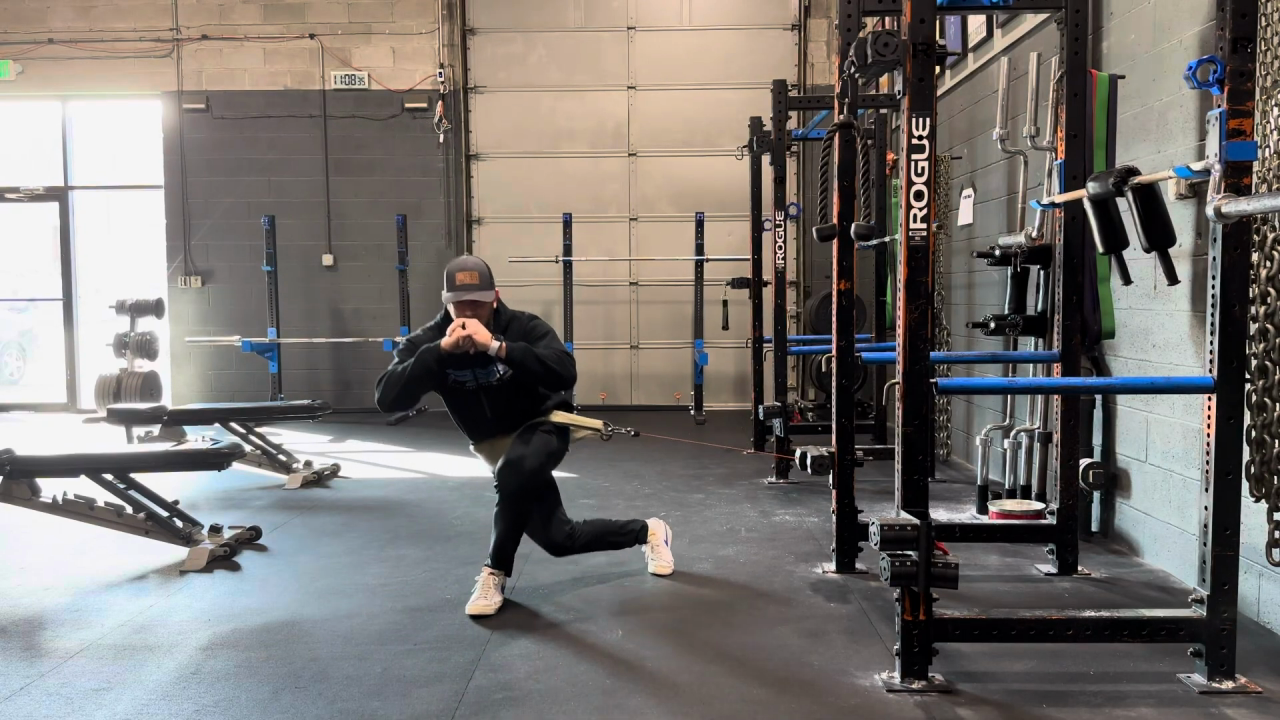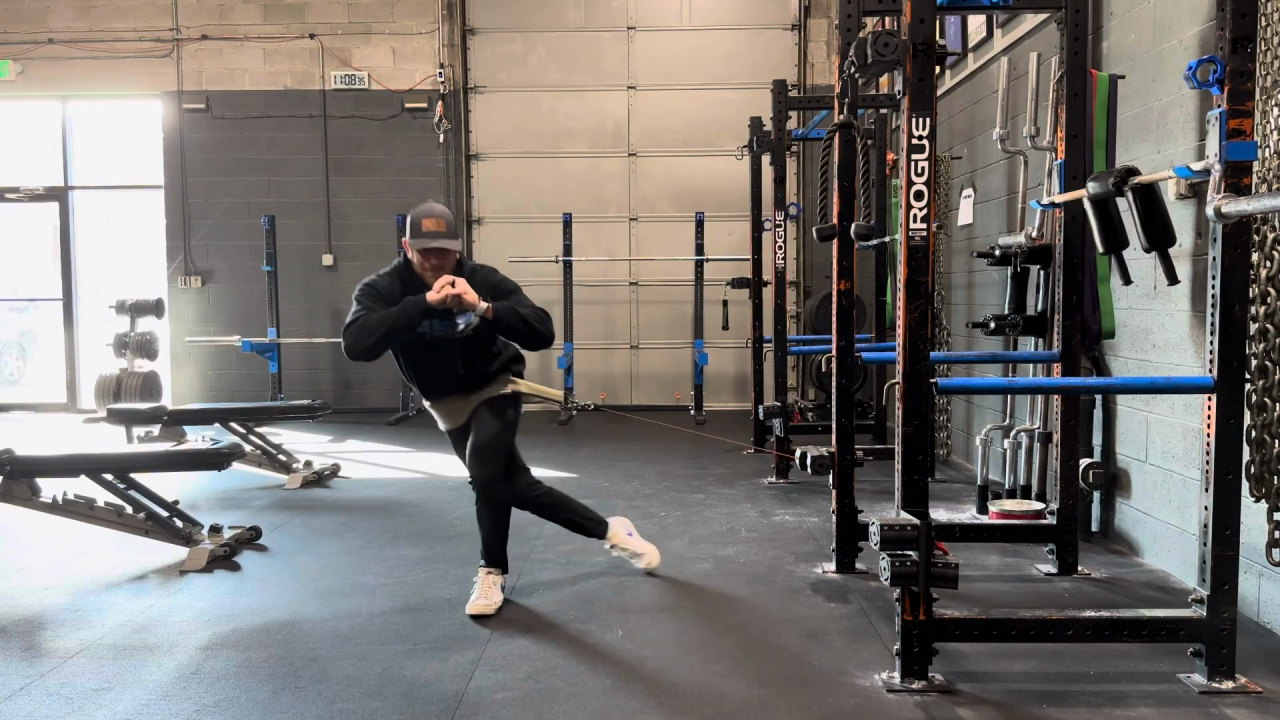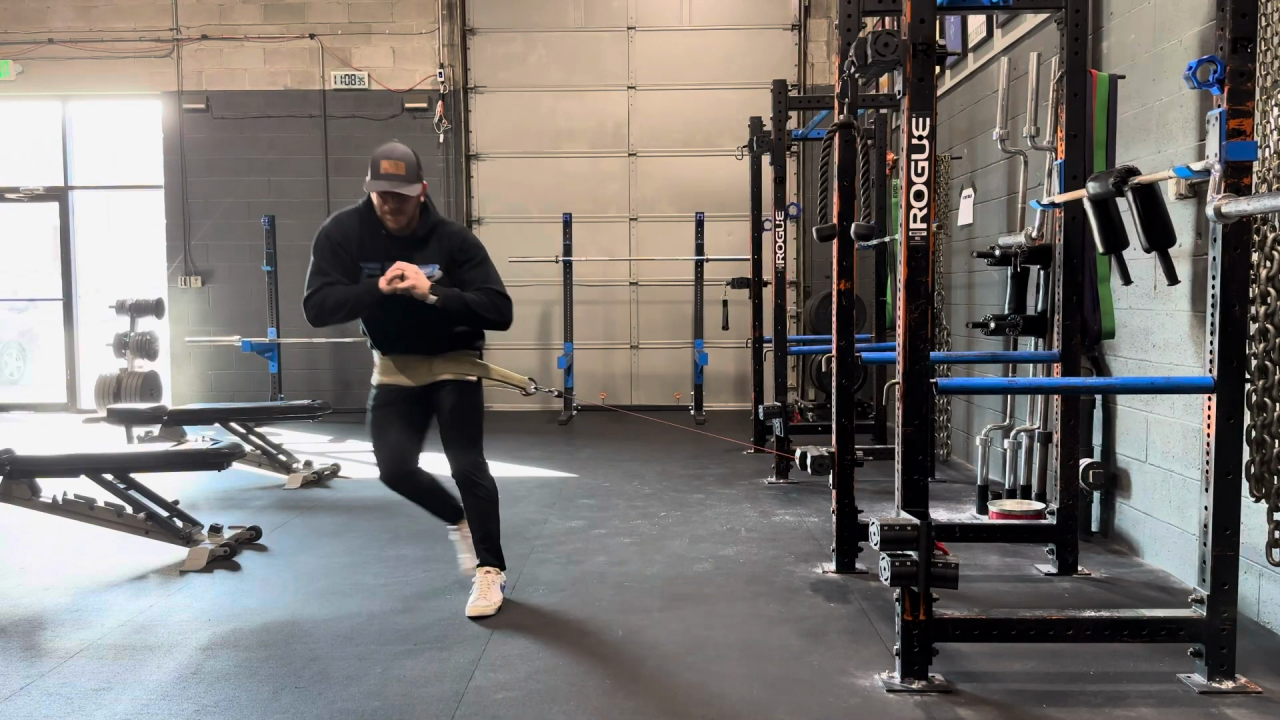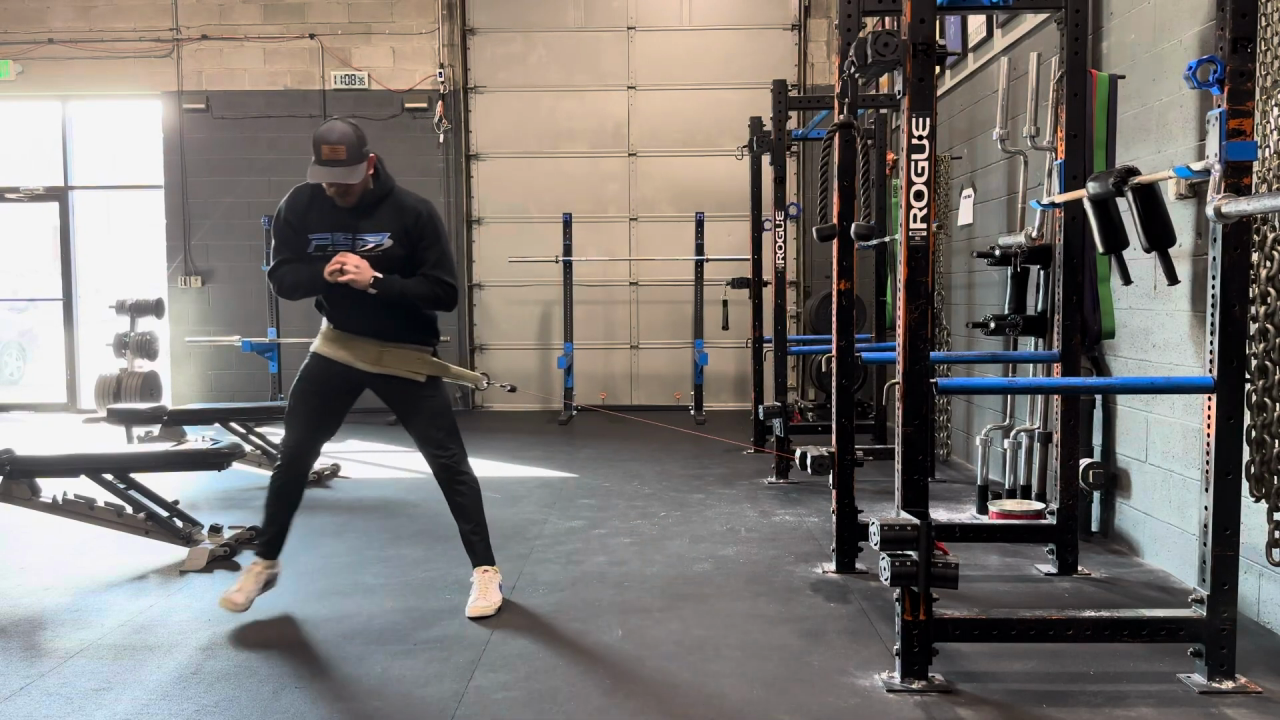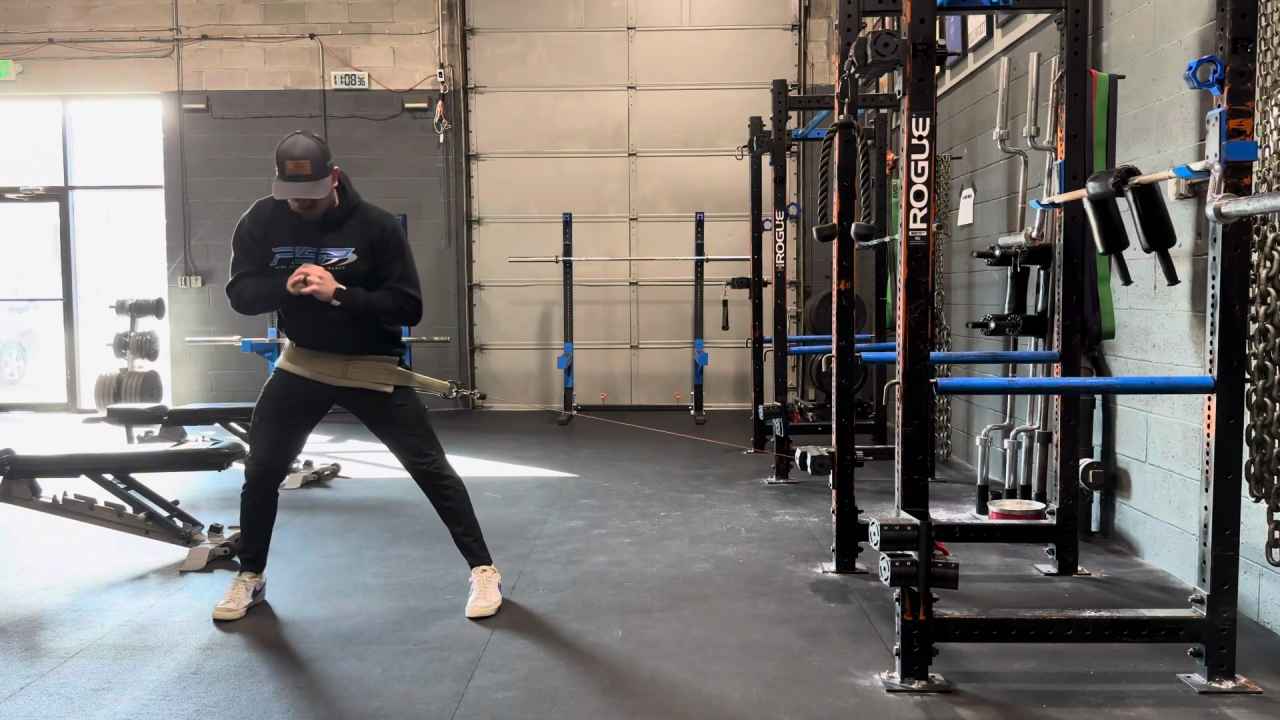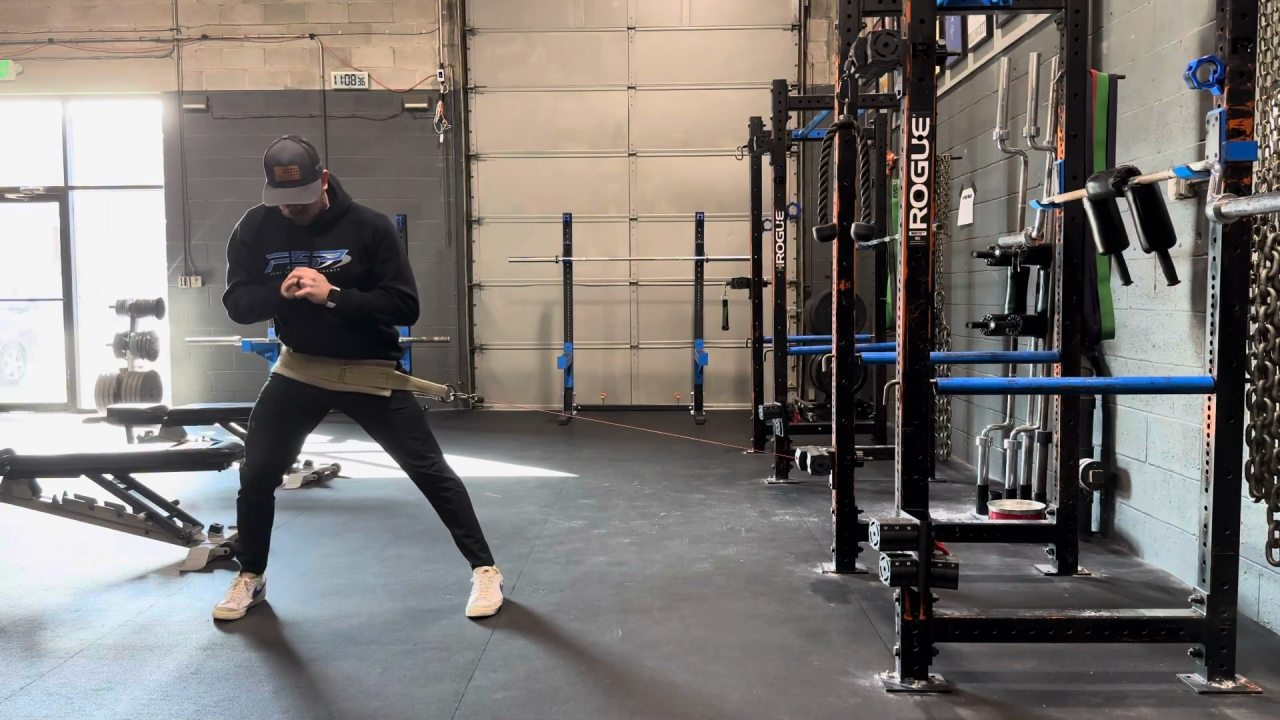
dt=0.2s
person 1, frame 1
left shoulder: (521, 326)
right shoulder: (425, 343)
left elbow: (564, 375)
right elbow: (387, 398)
left wrist: (497, 347)
right wrist: (440, 350)
left hip: (540, 427)
right hip: (495, 446)
left knee: (514, 475)
right knee: (558, 539)
left ankle: (495, 575)
right ankle: (647, 532)
person 1, frame 2
left shoulder: (485, 280)
right shoulder: (382, 288)
left elbow: (543, 333)
right elbow: (357, 344)
left wrist: (482, 307)
right wrist: (424, 303)
left hip: (495, 390)
right hip: (449, 407)
left knee: (488, 471)
right knee: (517, 488)
left ankle: (493, 572)
right ankle: (610, 530)
person 1, frame 3
left shoulder: (453, 239)
right shoulder: (342, 233)
left elbow: (498, 312)
right elbow: (317, 307)
left wrist: (431, 293)
right wrist: (376, 289)
left hip: (451, 362)
right hip: (393, 365)
left knee: (468, 466)
right knee: (395, 471)
left ankle: (490, 571)
right ankle: (460, 521)
person 1, frame 4
left shoulder: (413, 212)
right shoulder: (299, 207)
left elbow: (444, 294)
right elbow: (282, 280)
left wrist: (374, 281)
right wrist: (323, 273)
left hip: (404, 353)
right hip: (338, 346)
left knee: (449, 460)
right knee: (294, 456)
left ankle: (485, 570)
right ankle: (264, 563)
person 1, frame 5
left shoulder: (377, 226)
right shoulder: (260, 221)
left elbow: (409, 308)
right elbow: (240, 294)
left wrist: (338, 294)
right wrist: (286, 287)
left hip: (371, 365)
left knee: (430, 467)
right knee: (261, 470)
left ankle: (483, 569)
right ankle: (250, 577)
person 1, frame 6
left shoulder: (369, 226)
right shoulder: (254, 229)
left elbow: (405, 307)
right elbow: (237, 304)
left wrist: (332, 296)
right wrist: (279, 292)
left hip: (370, 369)
right hip: (300, 367)
left knee: (429, 470)
right knee: (256, 472)
left ankle: (485, 570)
right ankle: (250, 577)
